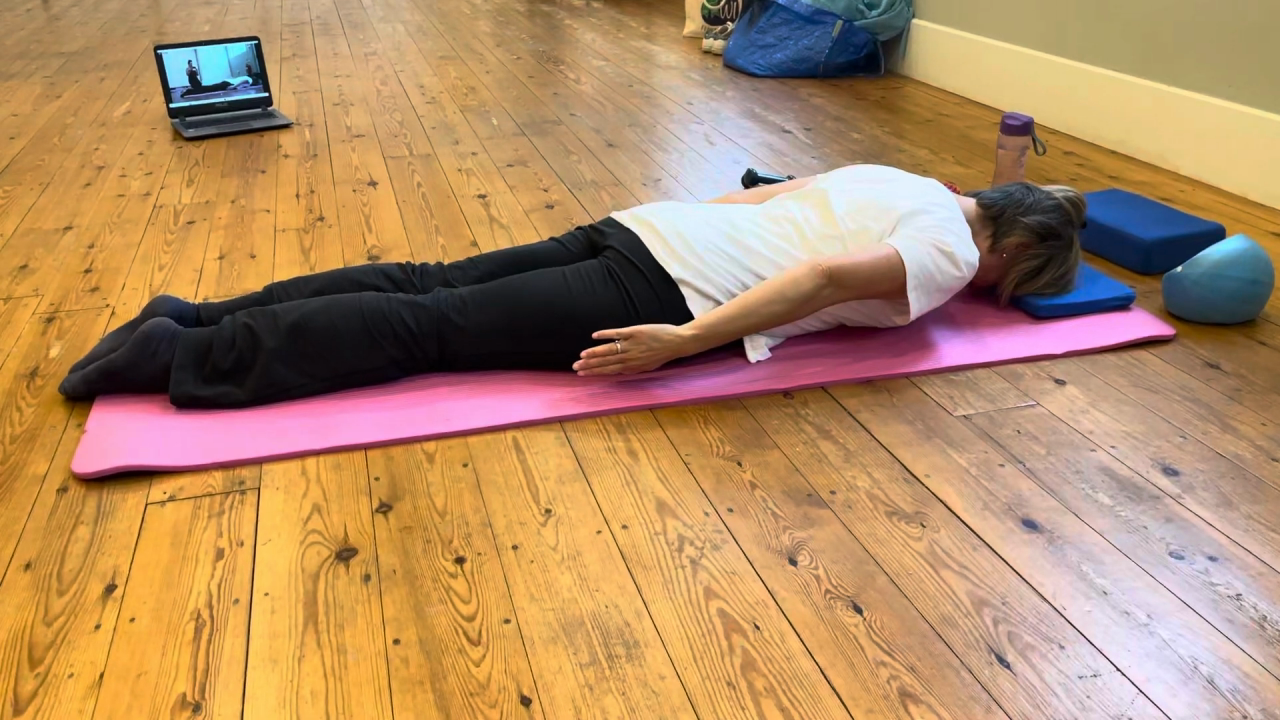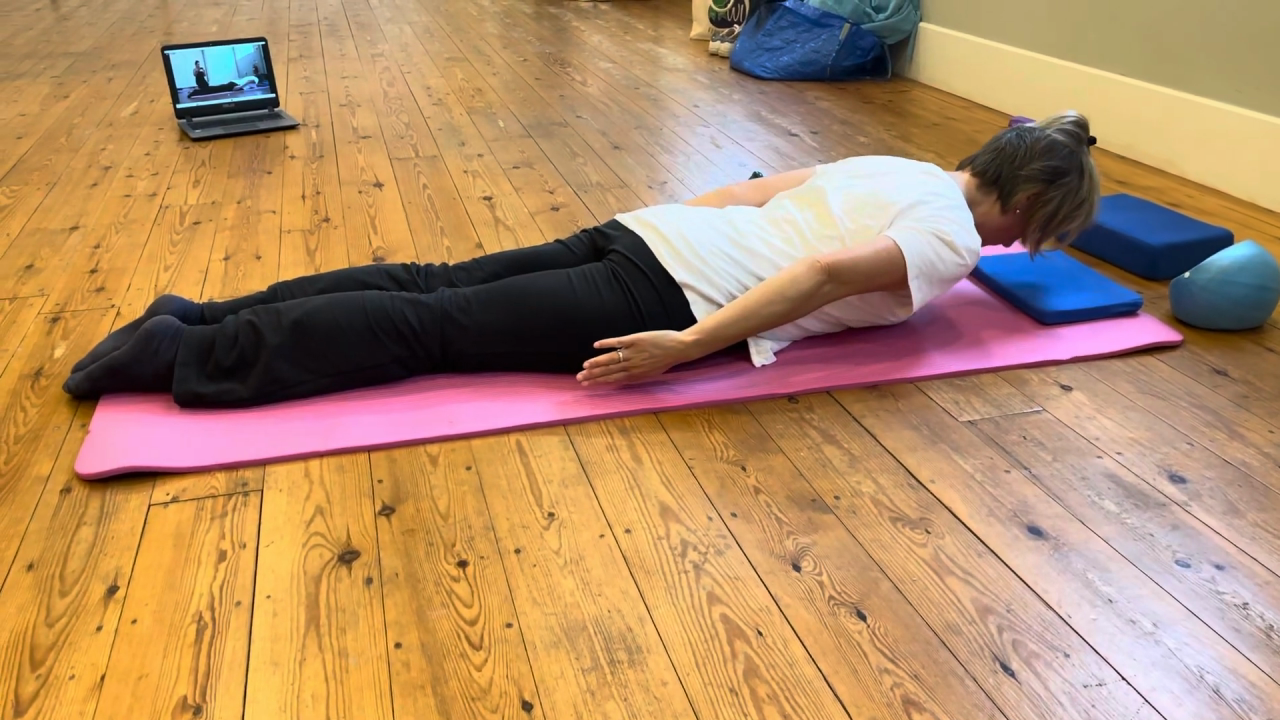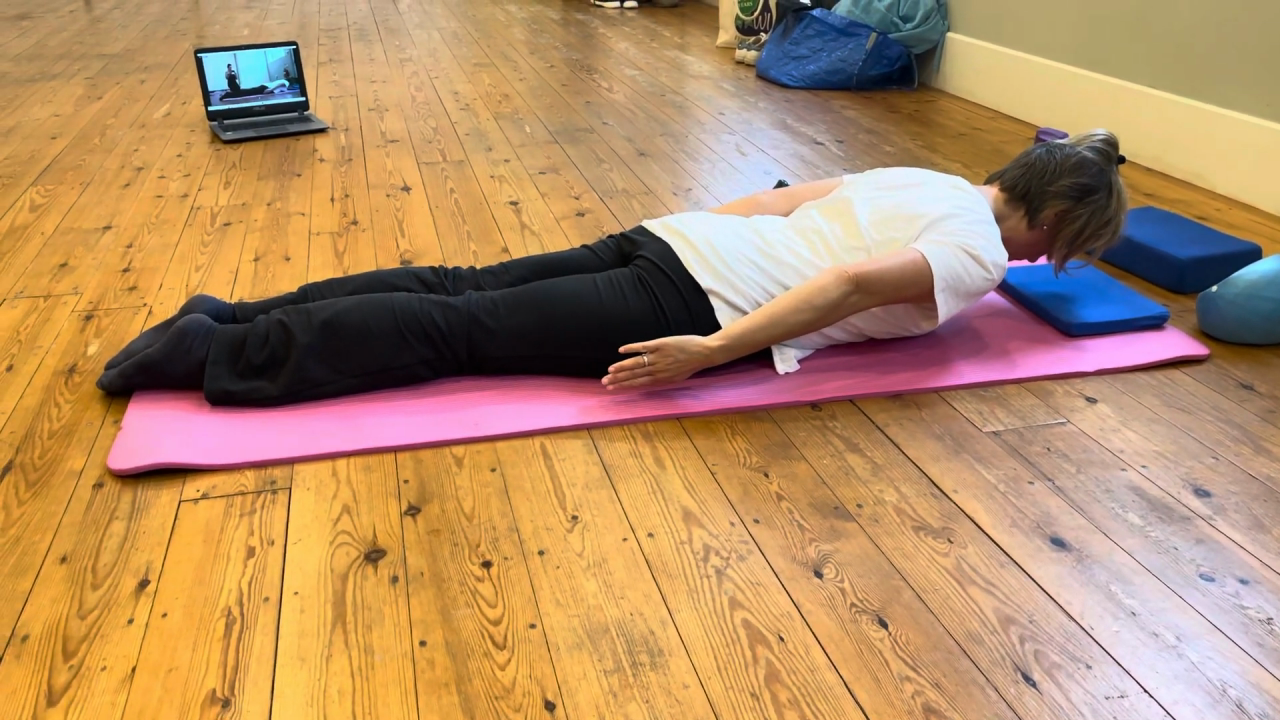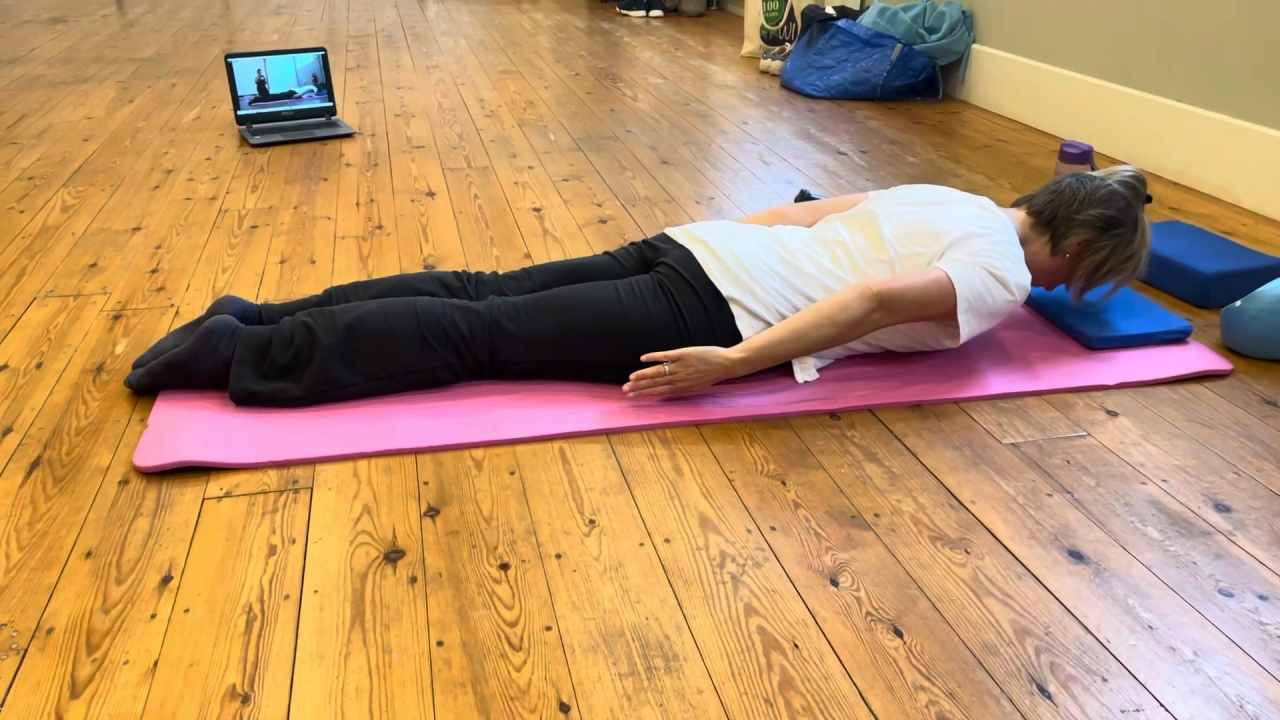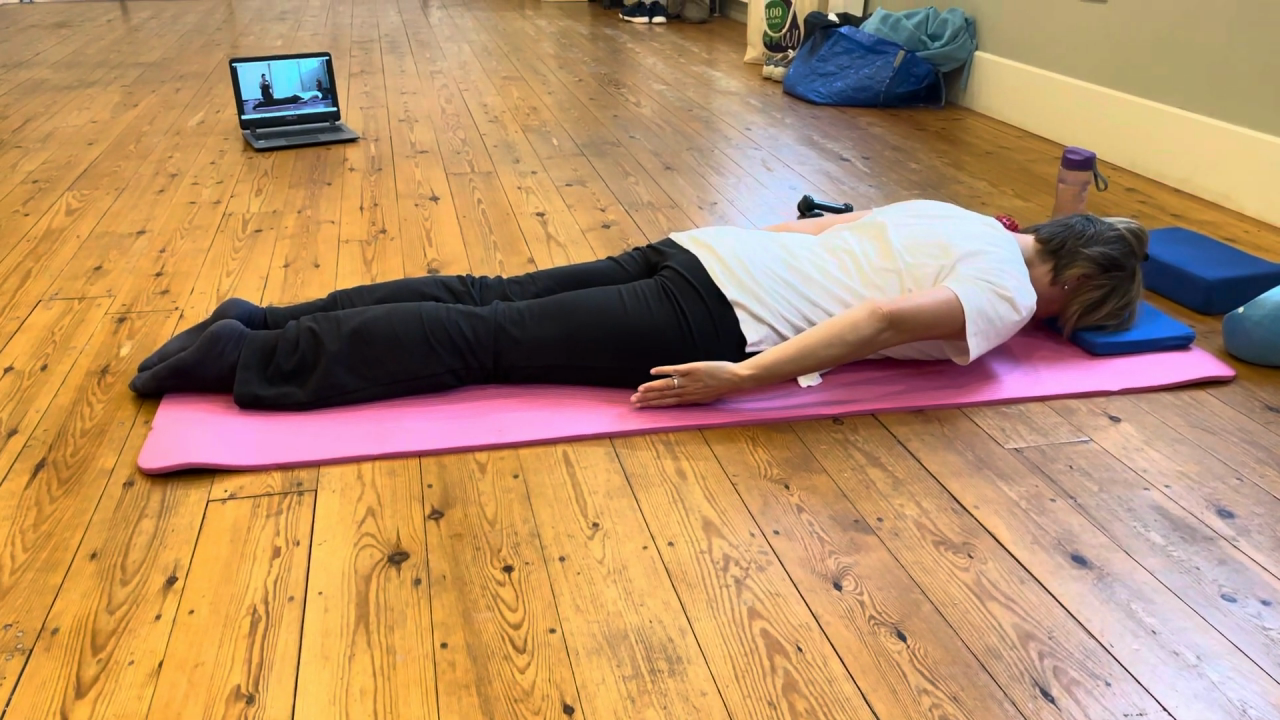
dt=1s
person 1, frame 1
left shoulder: (903, 182)
right shoulder: (949, 252)
right elbow: (828, 276)
right wrist: (683, 340)
left hip: (646, 228)
right hip: (672, 288)
left knee: (431, 286)
right knee: (436, 330)
left ankle: (190, 316)
right ankle: (178, 356)
person 1, frame 2
left shoulder: (898, 167)
right shoulder: (952, 238)
right elbow: (831, 273)
right wrist: (687, 346)
left hip: (648, 234)
right hip: (672, 296)
left knee: (435, 288)
right knee: (436, 330)
left ankle: (195, 317)
right ankle: (180, 356)
person 1, frame 3
left shoulder: (927, 181)
right shoulder: (979, 253)
right elbow: (857, 282)
right wrist: (711, 351)
left hip: (675, 239)
right hip: (696, 302)
left knee: (461, 293)
right knee: (464, 333)
left ankle: (226, 316)
right ankle: (213, 355)
person 1, frame 4
left shoulder: (950, 199)
right shoulder: (1001, 273)
right elbow: (881, 299)
right wrist: (734, 361)
left hip: (699, 247)
right hip: (713, 309)
left knee: (483, 296)
right knee: (483, 340)
left ankle: (253, 317)
right ankle: (238, 356)
person 1, frame 5
left shoulder: (958, 218)
right shoulder: (1004, 292)
right elbow: (888, 319)
right wrist: (746, 374)
left hip: (701, 254)
right hip: (718, 317)
left knee: (486, 300)
right knee: (488, 341)
left ankle: (258, 321)
right ankle: (242, 360)
